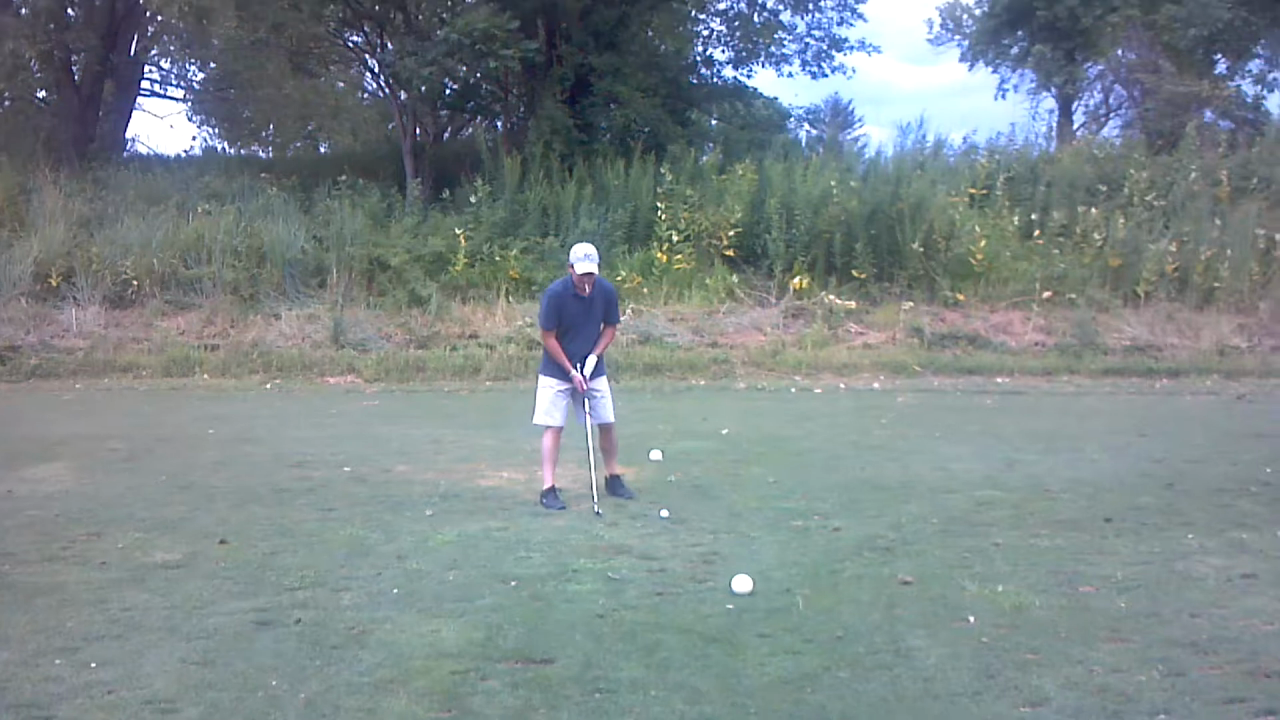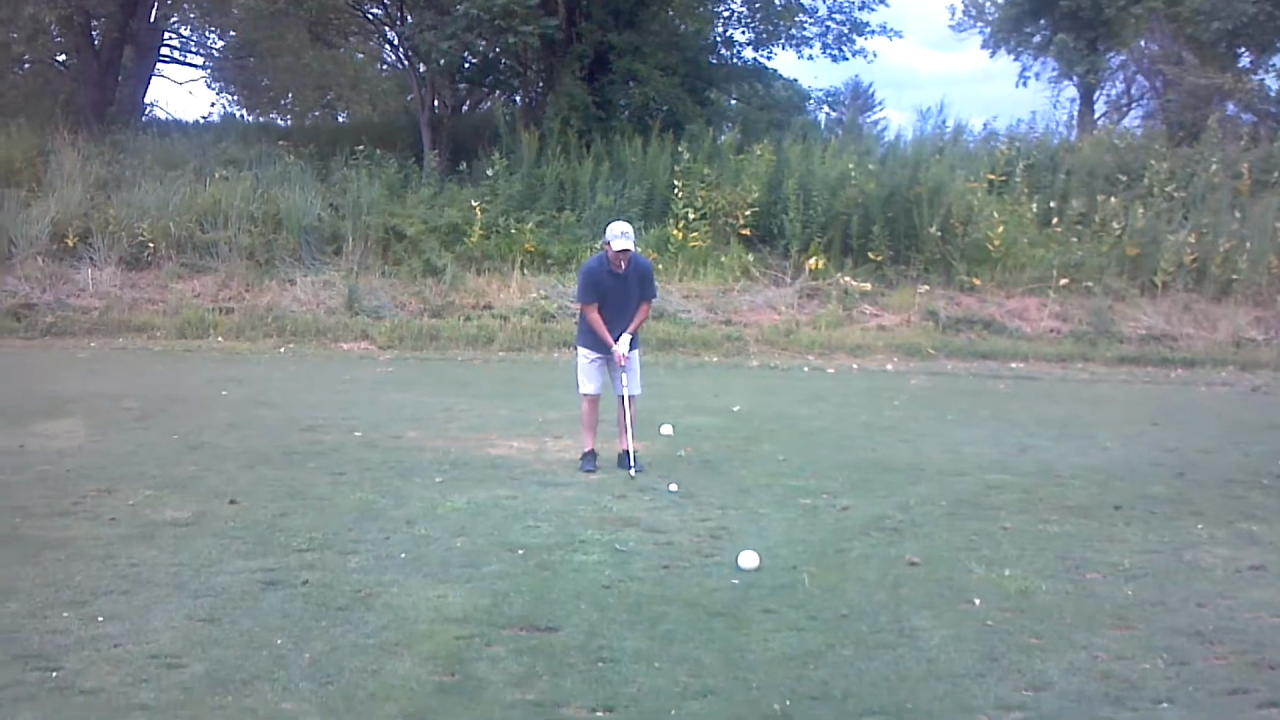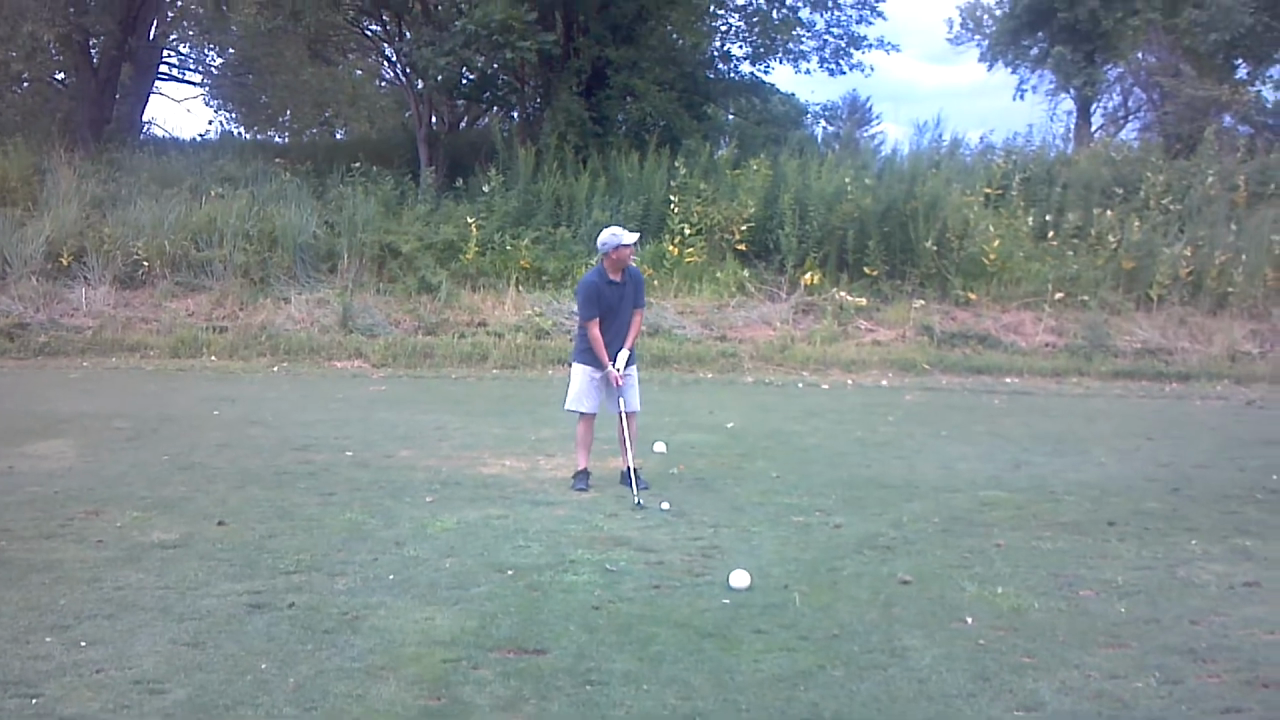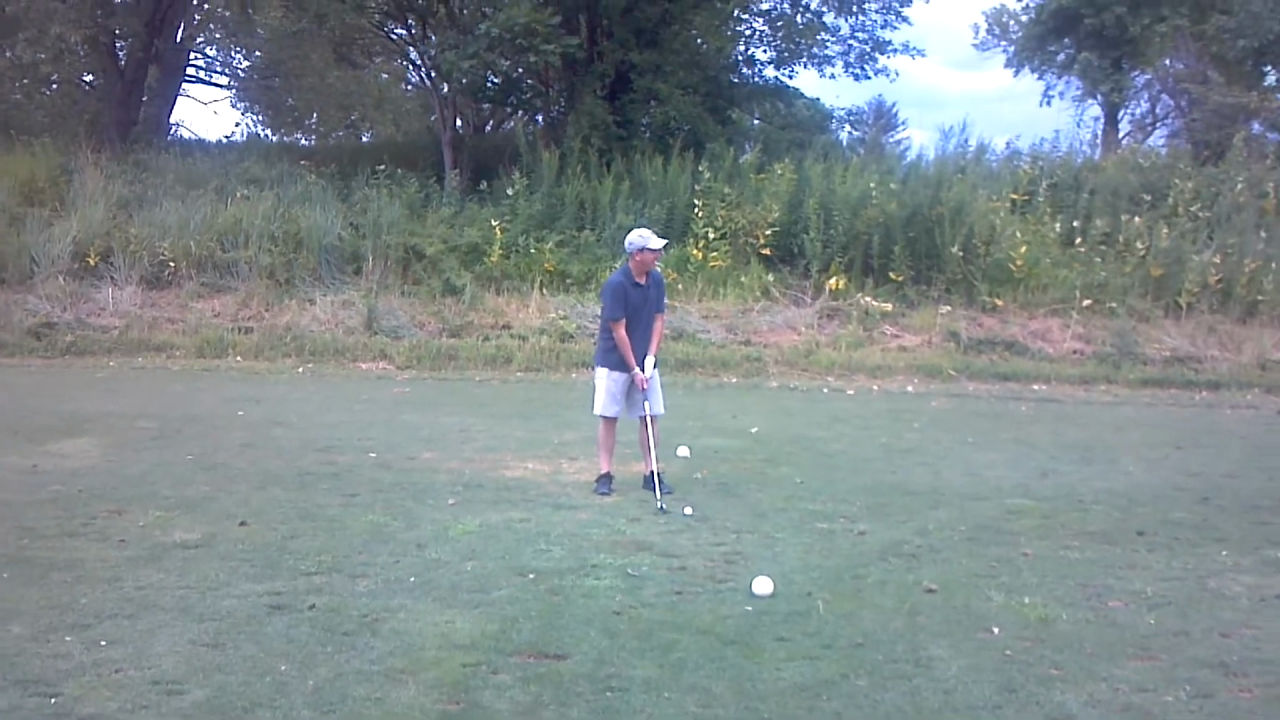
dt=0.5s
person 1, frame 1
left shoulder: (607, 291)
right shoulder: (555, 293)
left elbow: (610, 327)
right elbow: (548, 338)
left wrist: (594, 357)
right wrist: (571, 371)
left hip: (593, 370)
right hip: (557, 372)
left knee: (607, 424)
right knee: (554, 427)
left ankle: (613, 478)
right ankle: (548, 489)
person 1, frame 2
left shoulder: (643, 267)
right shoulder: (591, 269)
left elbow: (645, 305)
right elbow: (590, 313)
left wrist: (627, 336)
right wrist: (612, 346)
left hip: (627, 340)
right hip: (593, 342)
left knee: (628, 396)
right knee: (591, 396)
left ankle: (625, 452)
right ankle: (589, 452)
person 1, frame 3
left shoulder: (635, 277)
right shoulder: (590, 283)
left elbow: (637, 315)
right elbow: (592, 329)
left wrist: (625, 352)
right wrist: (607, 367)
left hip: (624, 357)
right hip: (590, 359)
left knee: (629, 413)
right knee: (587, 414)
left ankle: (629, 470)
right ankle: (582, 471)
person 1, frame 4
left shoulder: (657, 281)
right shoulder: (615, 284)
left elbow: (658, 320)
right elbow: (618, 331)
left wrist: (651, 357)
right wrist: (633, 370)
left hip: (645, 361)
right hip: (614, 363)
left knee: (650, 416)
right knee: (609, 417)
left ankle: (651, 473)
right ankle: (604, 474)
